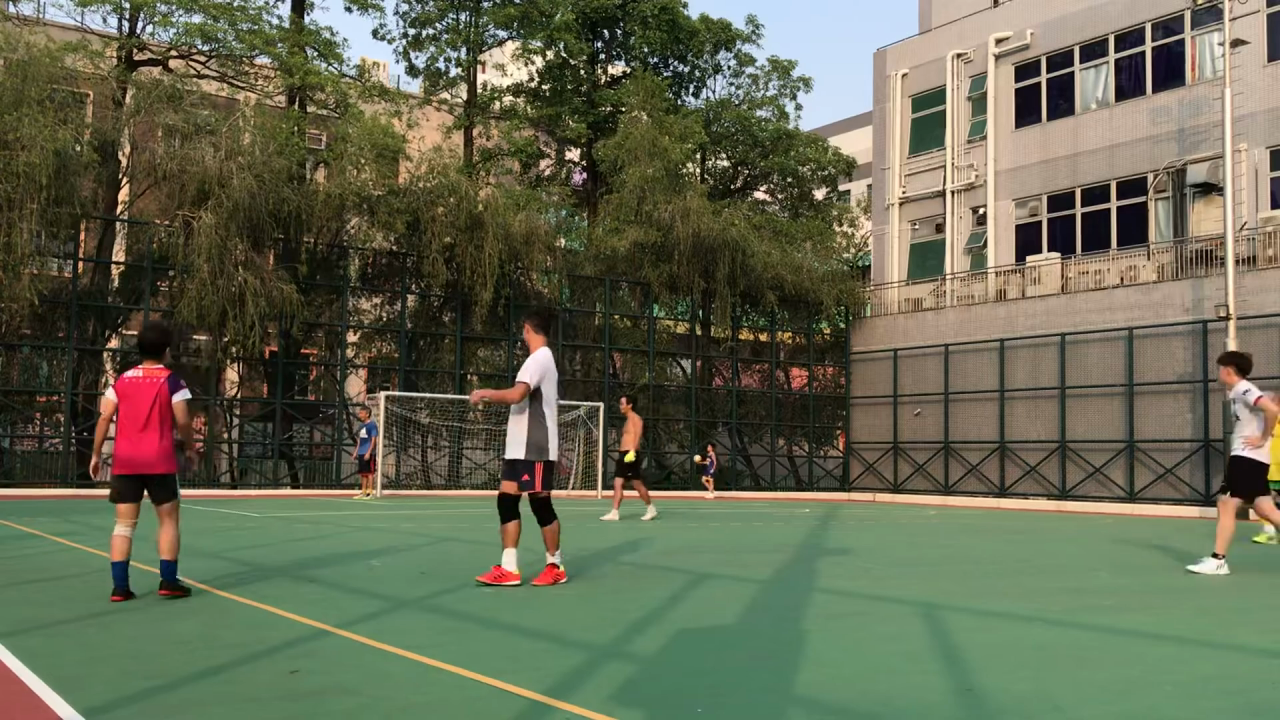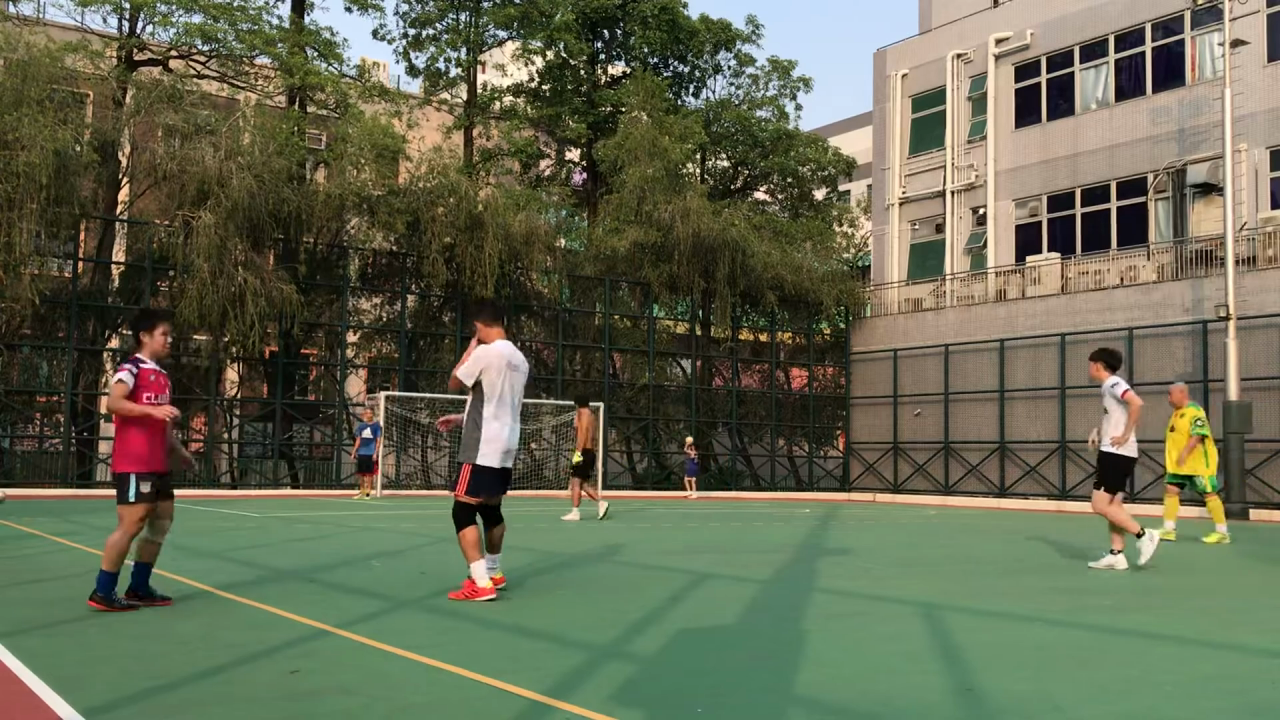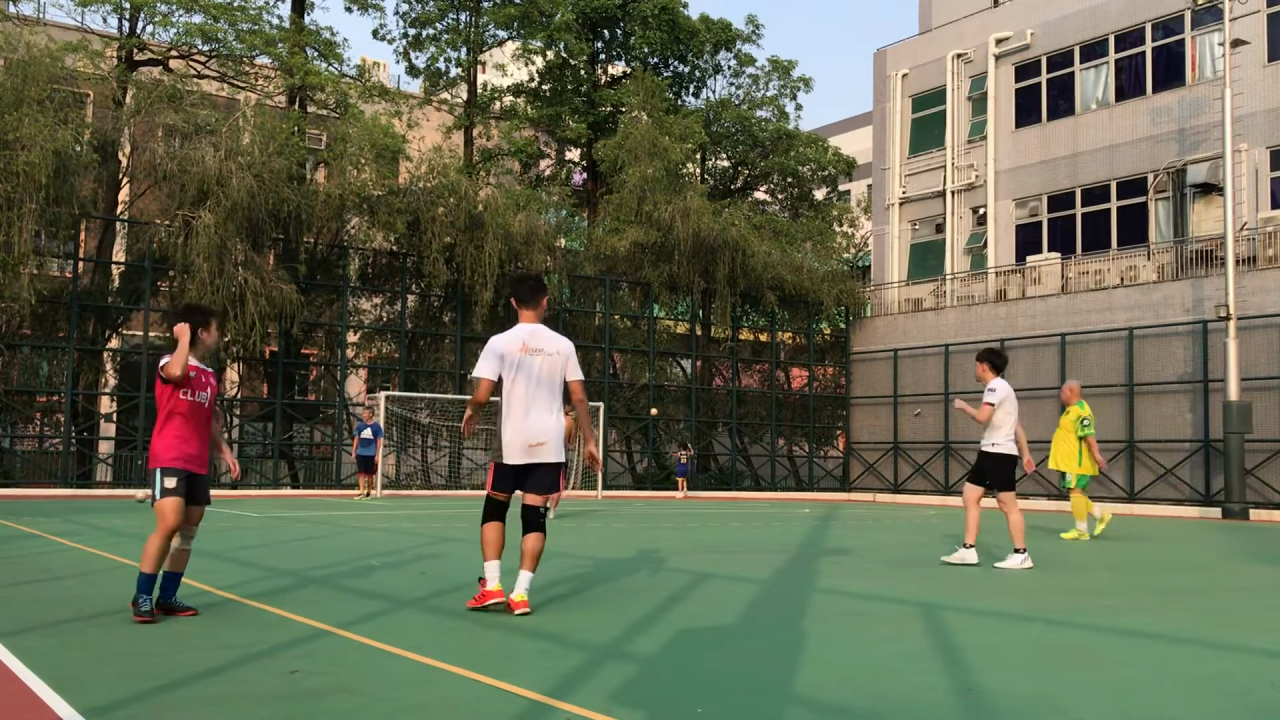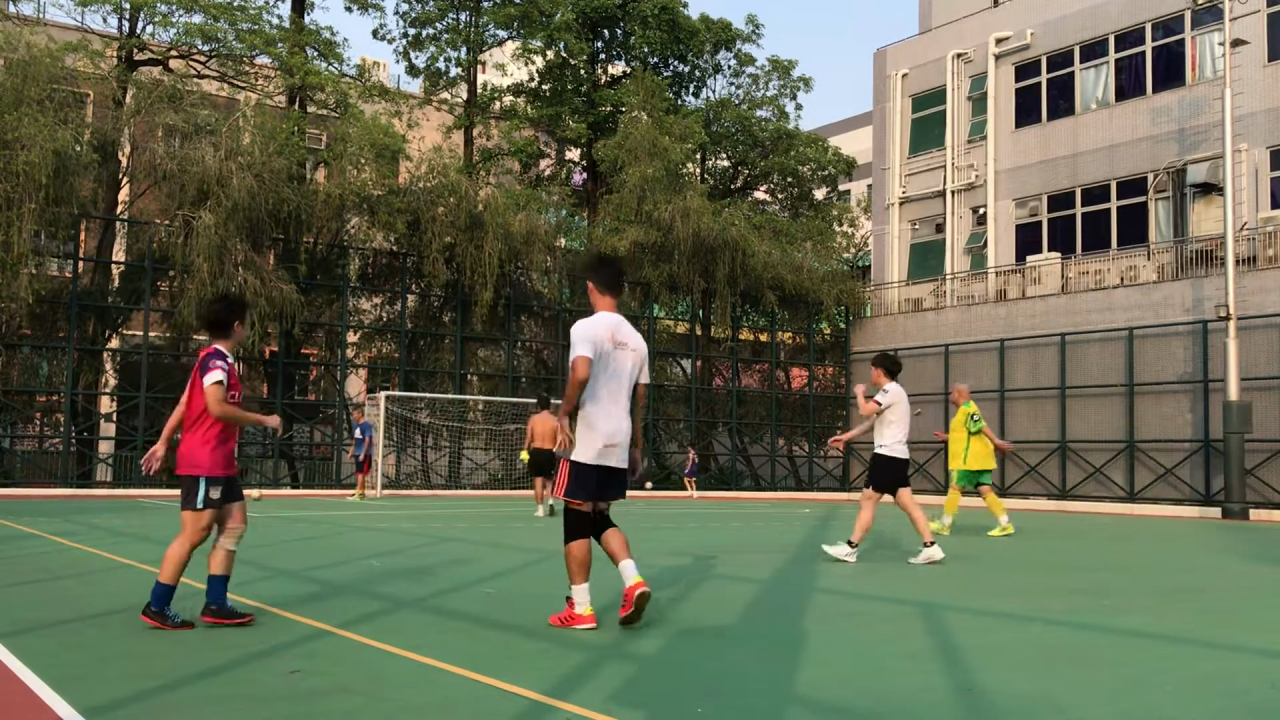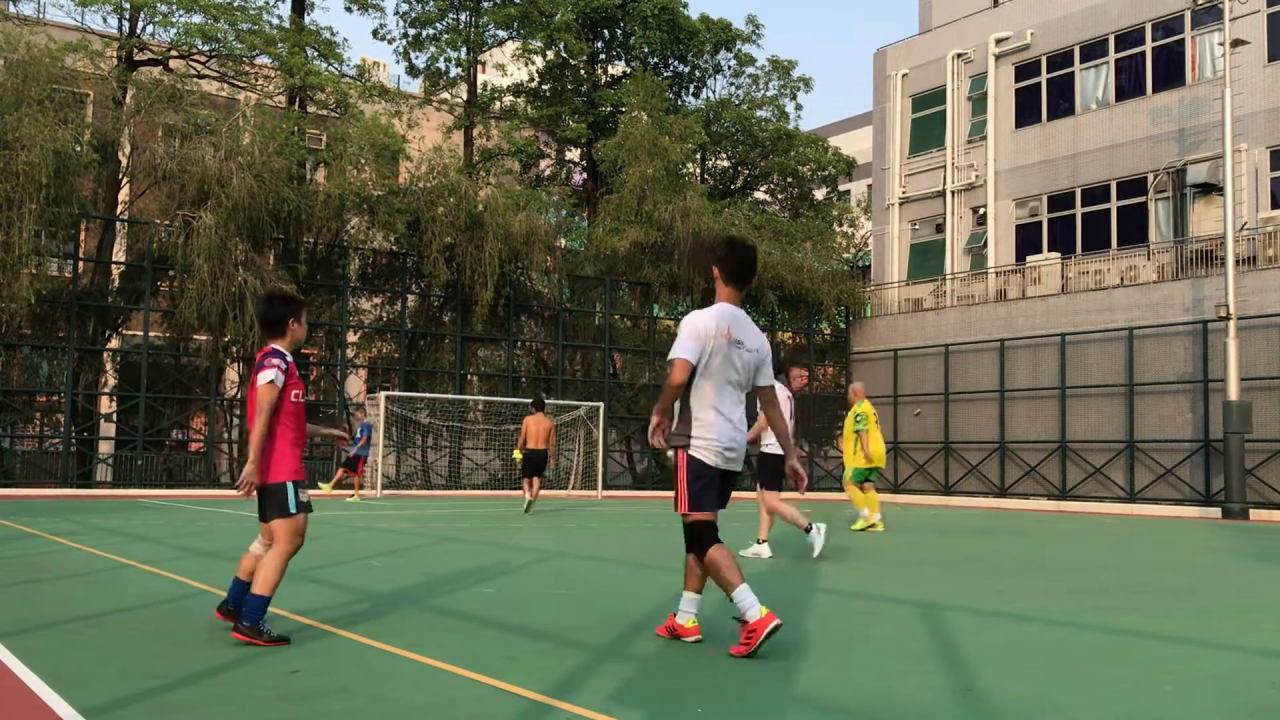
dt=0.7s
person 1, frame 1
left shoulder: (539, 359)
right shoulder: (541, 360)
left elbow: (515, 395)
left wrist: (484, 394)
left hip: (535, 448)
right hip: (520, 447)
left knee: (540, 504)
right knee: (506, 502)
left ankle: (555, 566)
right ankle: (508, 568)
person 1, frame 2
left shoulder: (487, 352)
right shoulder: (520, 359)
left elbow: (454, 383)
left wrist: (472, 346)
right wrist: (462, 418)
left hip: (483, 447)
right hip: (505, 446)
left knee: (463, 511)
right knee: (490, 509)
left ankle: (481, 583)
right ankle: (493, 572)
person 1, frame 3
left shoulder: (500, 342)
right shoulder: (563, 345)
left elbow: (481, 395)
right elbow: (579, 398)
left wrist: (470, 413)
right wrist: (589, 441)
left hip: (513, 442)
right hip: (550, 445)
left knee: (494, 510)
right knee: (535, 515)
left ankle: (491, 584)
right ankle: (519, 593)
person 1, frame 4
left shoulder: (587, 327)
right shoulder: (636, 340)
left elbow: (580, 373)
left wrist: (563, 415)
right wrist: (635, 447)
left hip: (587, 441)
right hip: (619, 443)
left knee: (577, 520)
right knee: (600, 519)
left ankle: (581, 608)
right ankle: (632, 581)
person 1, frame 5
left shoulder: (700, 320)
right shoulder: (758, 338)
left elbow: (678, 378)
right elbow: (770, 404)
left wrist: (659, 414)
right wrist: (790, 455)
left hip: (698, 443)
right hip: (732, 446)
left knee: (703, 533)
right knee: (698, 531)
left ankle: (756, 616)
right ankle: (684, 619)
person 2, frame 1
left shoulder: (122, 380)
right shoulder: (173, 381)
left elbow: (104, 418)
right elbow: (183, 422)
left wrist: (96, 454)
right wrist: (191, 448)
left hip: (125, 462)
right hip: (160, 462)
left knee: (124, 524)
right knee: (168, 520)
left ankle: (120, 585)
right ankle: (169, 579)
person 2, frame 2
left shoulder: (159, 374)
right shoulder: (130, 367)
right elbow: (113, 403)
left wrist: (180, 448)
right wrist: (152, 410)
left hip: (154, 462)
right hip: (134, 462)
left knee: (162, 521)
right knee: (131, 525)
left ankle: (139, 587)
right ankle: (102, 592)
person 2, frame 3
left shoulder: (210, 375)
right shoulder: (171, 360)
right elbow: (176, 371)
left wrist: (225, 452)
right wrist: (183, 338)
left hip: (198, 463)
right hip: (169, 459)
left knee: (188, 530)
right knee: (168, 524)
left ankle: (167, 598)
right ankle: (142, 595)
person 2, frame 4
left shoulder: (217, 360)
right shoulder: (217, 360)
left elbow: (183, 404)
right elbow: (217, 408)
left wrist: (163, 443)
right wrist: (263, 420)
left hip: (219, 463)
right hip: (203, 463)
left knee: (234, 526)
right knee: (195, 534)
left ankle: (216, 604)
right ankle: (157, 606)
person 2, frame 5
left shoulder: (277, 360)
right shoulder: (273, 360)
right elbow: (262, 414)
left wrist: (322, 431)
right wrist: (252, 462)
left hip: (278, 471)
right hip: (277, 470)
left knee: (268, 540)
right knee: (287, 542)
left ankle: (233, 603)
right ankle: (250, 621)
person 3, frame 1
left shoulder: (1245, 391)
right shoulder: (1240, 392)
left hip: (1249, 459)
right hip: (1251, 459)
left knee: (1225, 508)
left ankle: (1217, 560)
person 3, frame 2
left shoulder: (1112, 383)
right shoulder: (1111, 386)
left elbow: (1137, 403)
left wrist: (1126, 435)
right wrist: (1098, 431)
left hip: (1116, 454)
right hip: (1111, 453)
left knee: (1101, 505)
right knee: (1112, 505)
left ankle: (1144, 536)
right ankle: (1116, 555)
person 3, frame 3
left shoulder: (996, 387)
right shoulder: (999, 388)
left elbow: (982, 417)
right elbow: (1016, 425)
left wrist: (963, 406)
right wrist: (1026, 453)
left hip: (999, 453)
right hip: (990, 453)
left knee: (1008, 505)
right knee: (970, 498)
left ankle: (1020, 555)
right ankle: (968, 550)
person 3, frame 4
left shoulder: (890, 391)
right shoulder: (891, 392)
left elbow: (865, 412)
right elbow: (871, 422)
left wrist: (859, 393)
right wrist: (846, 437)
left hip: (887, 455)
right hip: (897, 457)
left knee: (867, 502)
right knee: (908, 503)
left ankle: (850, 548)
right ankle: (930, 547)
person 3, frame 5
right shoulder: (784, 391)
left elbow: (762, 423)
right elbow: (787, 426)
left wrist: (747, 437)
left hip: (773, 452)
right hip: (779, 452)
left knee: (773, 503)
right knee: (764, 500)
left ankle: (812, 529)
right ankle: (761, 544)
